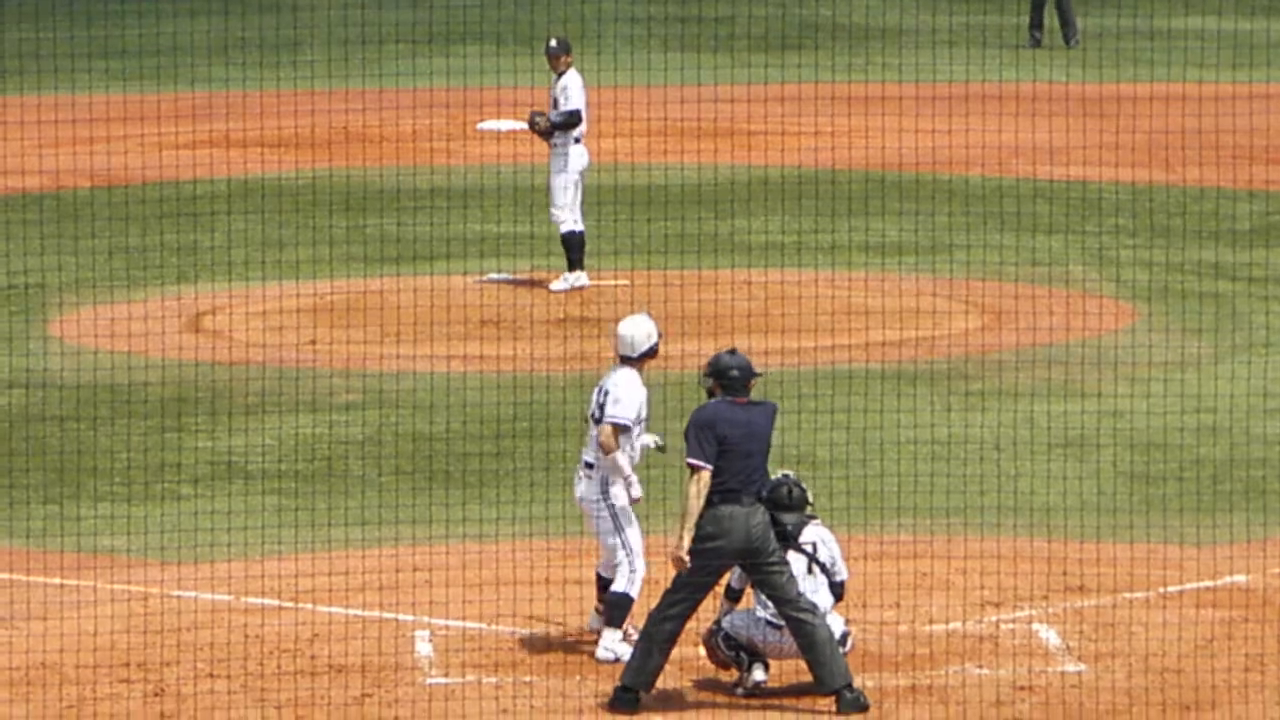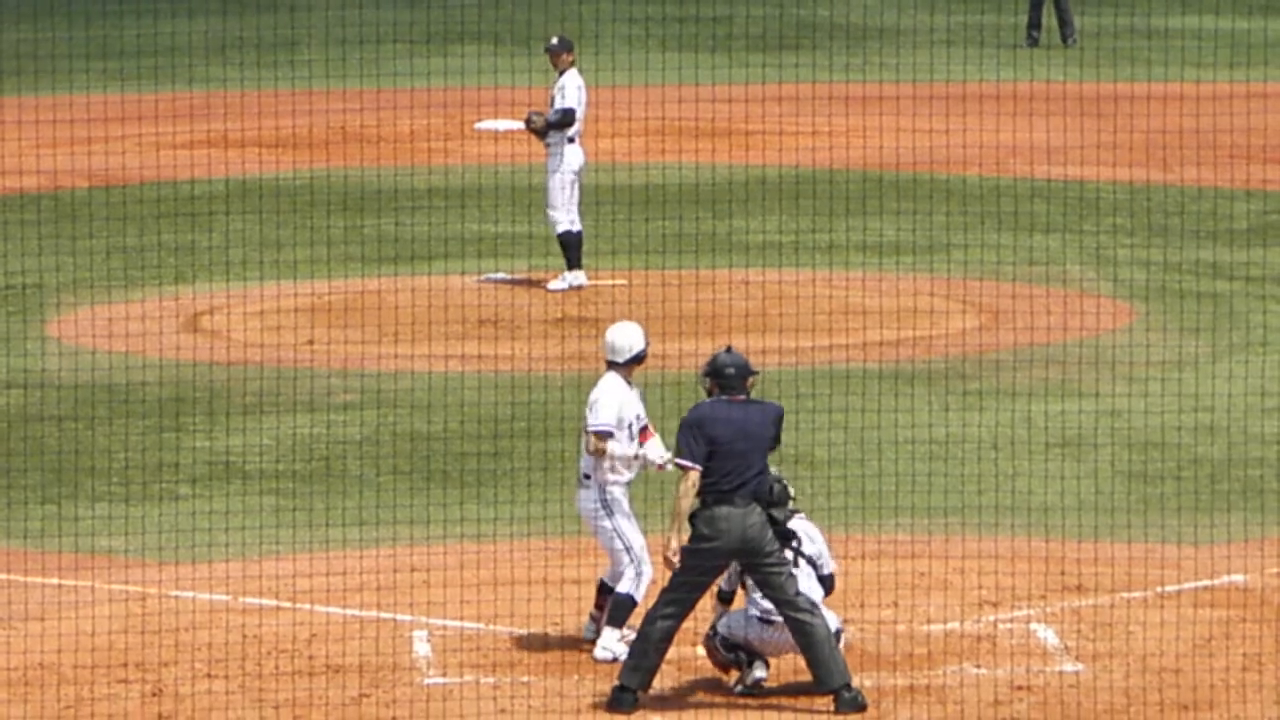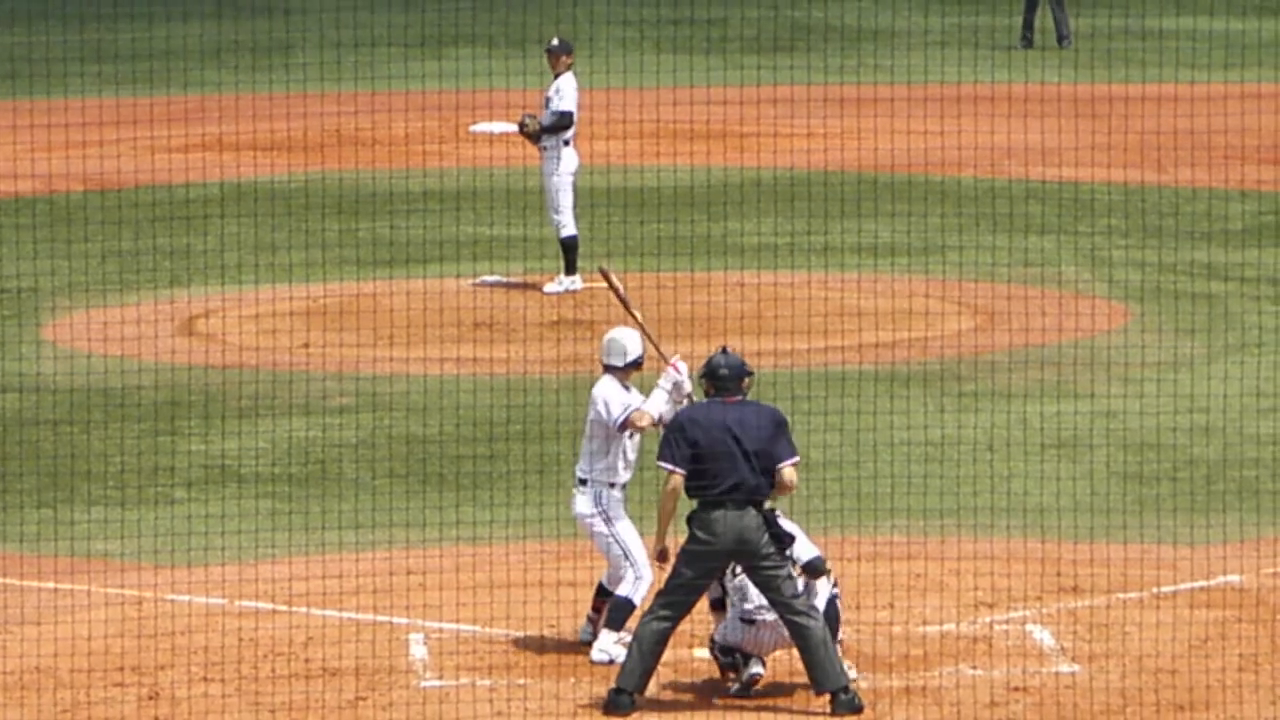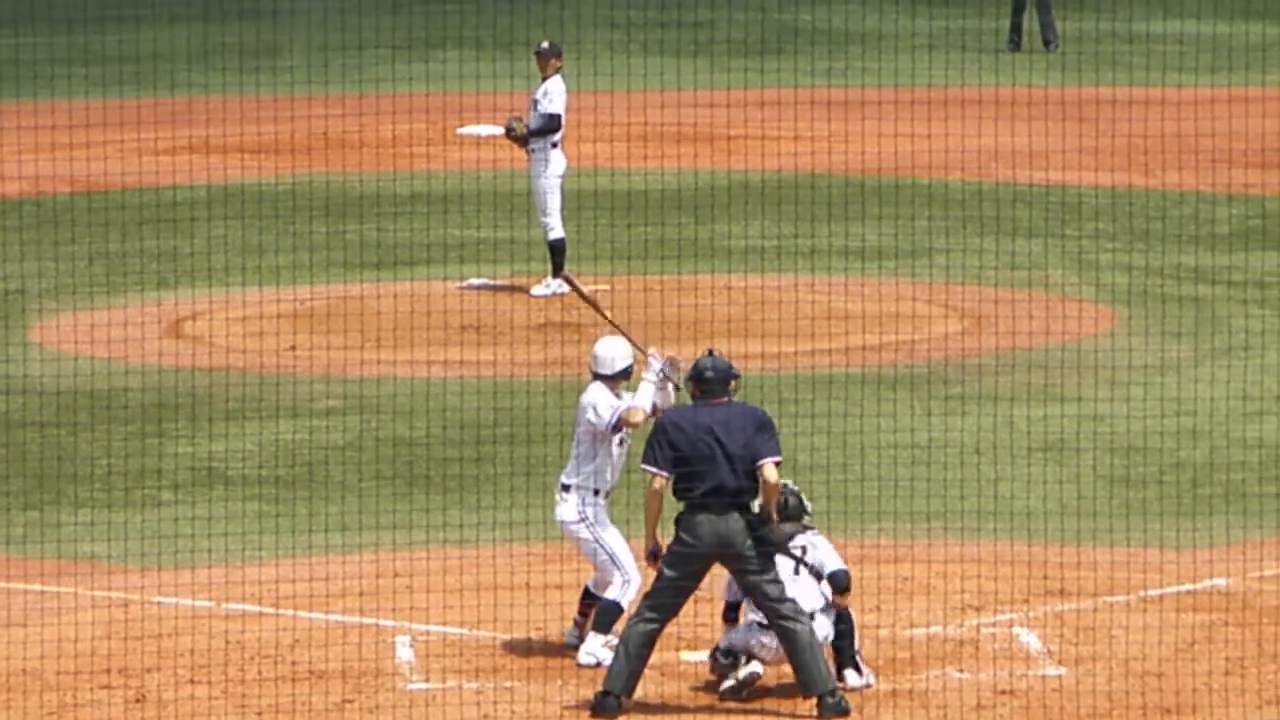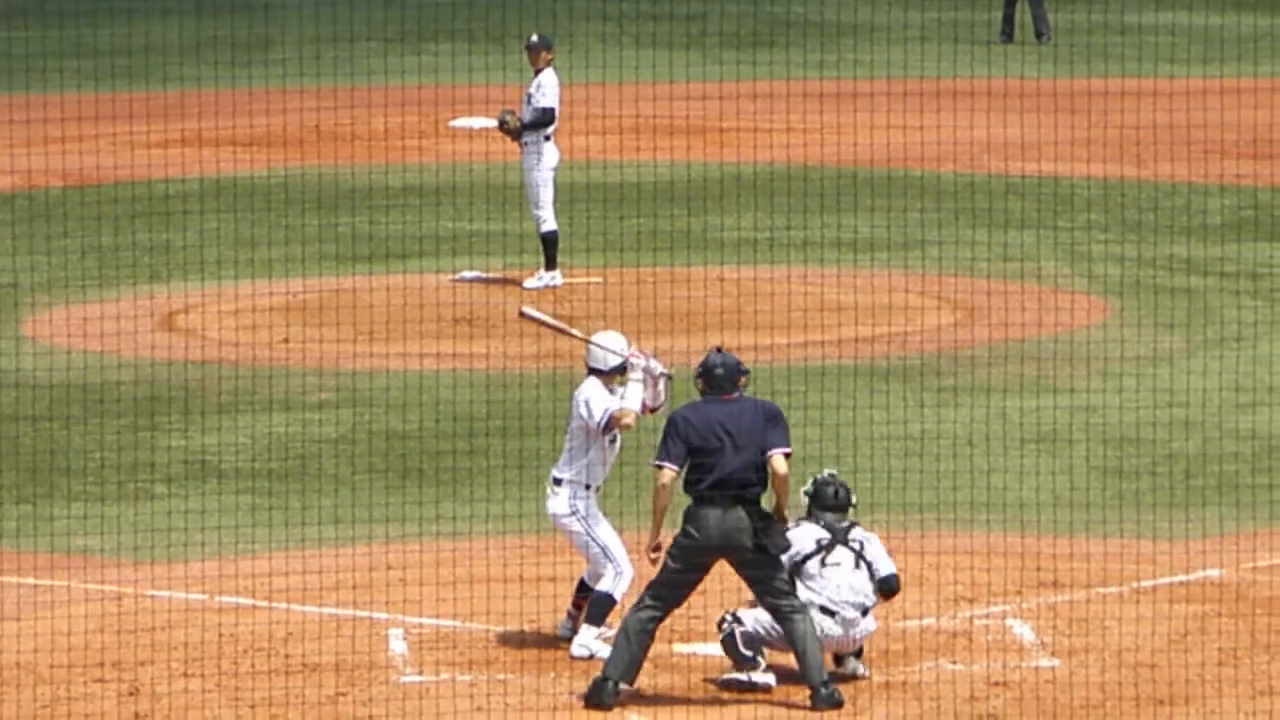
dt=0.4s
person 1, frame 1
left shoulder: (707, 416)
right shoulder: (767, 413)
left elbow: (702, 480)
left wrist: (685, 535)
left hip: (718, 523)
right hip: (758, 522)
left knee: (672, 610)
right knee: (798, 608)
left ankle: (630, 691)
right ankle: (844, 691)
person 1, frame 2
left shoulder: (700, 416)
right shoulder: (771, 415)
left elbow: (691, 480)
left wrist: (674, 535)
left hip: (713, 522)
right hip: (757, 522)
left knee: (668, 609)
right knee: (799, 608)
left ankle: (627, 691)
right ankle: (843, 691)
person 1, frame 3
left shoulder: (687, 419)
right shoulder: (770, 418)
left elbow: (674, 484)
right elbow: (789, 482)
left wrist: (661, 537)
left hip: (709, 526)
right hip: (756, 524)
left knee: (663, 611)
right knee: (799, 610)
person 1, frame 4
left shoulder: (671, 422)
right shoulder: (755, 418)
left elbow: (657, 485)
right elbow: (770, 478)
left wrist: (651, 538)
right wrist: (769, 515)
left hip: (693, 527)
right hip: (741, 526)
left knee: (650, 614)
right knee: (785, 613)
person 1, frame 5
left shoulder: (683, 418)
right shoulder: (766, 412)
left elbow: (665, 479)
right elbow: (780, 469)
left wrist: (655, 532)
right wrist: (780, 508)
left hip: (700, 522)
right hip: (747, 521)
left knee: (653, 605)
right knee: (788, 607)
left ankle: (609, 684)
right ankle: (821, 688)
person 2, frame 1
left shoulder: (612, 378)
right shoulder: (630, 387)
right elbow: (606, 440)
left wrist: (641, 438)
right wrist: (631, 480)
left hip: (590, 480)
right hip: (606, 484)
left knee: (612, 554)
right knee: (632, 564)
left ankle: (603, 617)
right ankle: (610, 642)
person 2, frame 2
left shoulder: (627, 390)
right shoulder: (609, 392)
left elbow: (644, 432)
right elbow: (595, 446)
left wrist: (657, 451)
right wrist: (641, 454)
left hip: (610, 491)
right hip: (604, 493)
left knee: (623, 561)
right knee: (638, 568)
left ankle: (598, 624)
right ankle: (608, 642)
person 2, frame 3
left shoulder: (625, 391)
right shoulder: (607, 392)
left elbow: (665, 418)
right elbow: (641, 422)
left wrist: (679, 390)
right wrist: (665, 384)
left hip: (605, 496)
right hip: (599, 498)
left knee: (622, 565)
right knee: (639, 573)
left ankle: (594, 628)
right ankle: (605, 645)
person 2, frame 4
left shoulder: (613, 396)
right shoulder: (596, 398)
left elbow: (661, 407)
right elbow: (635, 418)
left wrist: (662, 380)
right wrist: (649, 377)
left hip: (586, 503)
right hip: (581, 505)
left knee: (609, 569)
right knee: (627, 577)
left ankle: (580, 631)
right ankle: (592, 648)
person 2, frame 5
left shoulder: (609, 391)
right shoulder: (591, 394)
left elbow: (651, 404)
right elbow: (626, 420)
left wrist: (653, 378)
right wrist: (636, 377)
left hip: (577, 496)
right hip: (573, 498)
left knee: (603, 561)
right knee: (618, 569)
left ankle: (573, 624)
right ankle: (585, 641)
person 3, frame 1
left shoulder: (571, 81)
right shoulder: (560, 81)
left elbow: (575, 118)
left wrist: (549, 125)
right wrist: (546, 127)
left hip: (569, 153)
right hip: (562, 152)
left knee: (561, 212)
right knee: (571, 213)
left ankle: (575, 272)
right ankle: (578, 271)
person 3, frame 2
left shoulder: (568, 81)
right shoulder: (569, 80)
left elbow: (568, 117)
left wrist: (544, 125)
right wrist: (545, 126)
left hip: (564, 152)
right hip: (568, 151)
left knee: (557, 212)
right knee: (570, 213)
left ankle: (574, 271)
right ankle: (576, 272)
person 3, frame 3
left shoulder: (565, 83)
right shoulder: (559, 84)
left elbow: (566, 120)
left wrist: (539, 129)
right wrist: (538, 130)
left hip: (559, 156)
right hip: (554, 155)
left knee: (562, 217)
right knee: (562, 217)
left ankle: (571, 276)
right ankle: (570, 275)
person 3, frame 4
left shoulder: (554, 86)
right shoulder: (546, 87)
left elbow: (554, 123)
left wrist: (527, 133)
right wrist: (525, 134)
left hip: (547, 158)
right hip: (541, 157)
left knee: (550, 219)
right knee: (549, 219)
left ankle: (558, 279)
right ankle: (557, 278)
person 3, frame 5
left shoulder: (546, 80)
right shoulder: (539, 80)
left elbow: (548, 117)
left wrist: (521, 127)
right wrist: (519, 127)
left hip: (539, 151)
right hip: (533, 150)
left knee: (543, 211)
right knee: (541, 212)
left ankle: (551, 272)
right ankle: (550, 270)
person 4, frame 1
right shoulder: (822, 534)
left elbow: (733, 593)
right elbow: (838, 591)
left wrist: (720, 625)
left hip: (769, 637)
left knee: (717, 633)
right knee: (840, 632)
left ankle: (752, 667)
person 4, frame 2
right shoulder: (807, 528)
left elbow: (725, 594)
right elbow: (828, 584)
left wrist: (717, 628)
left hip: (763, 635)
left knee: (716, 636)
right knee: (832, 628)
left ankle: (753, 665)
person 4, frame 3
right shoulder: (780, 526)
left elbow: (716, 602)
right elbow: (817, 568)
left wrist: (720, 633)
left hip: (749, 635)
left knee: (719, 641)
right knee: (825, 584)
left ankle: (746, 664)
person 4, frame 4
right shoulder: (812, 540)
left elbow: (730, 610)
right elbow: (841, 582)
left wrist: (725, 647)
right wrist: (840, 600)
left hip: (766, 643)
right hip: (812, 635)
left knee: (721, 657)
right knee: (837, 607)
left ankle: (744, 666)
right ankle: (852, 671)
person 4, frame 5
left shoulder: (798, 533)
right shoulder: (866, 537)
right elbow: (890, 586)
left hip: (816, 627)
right hip: (858, 634)
left knee: (731, 624)
left ankle: (755, 670)
right ankle: (851, 660)
